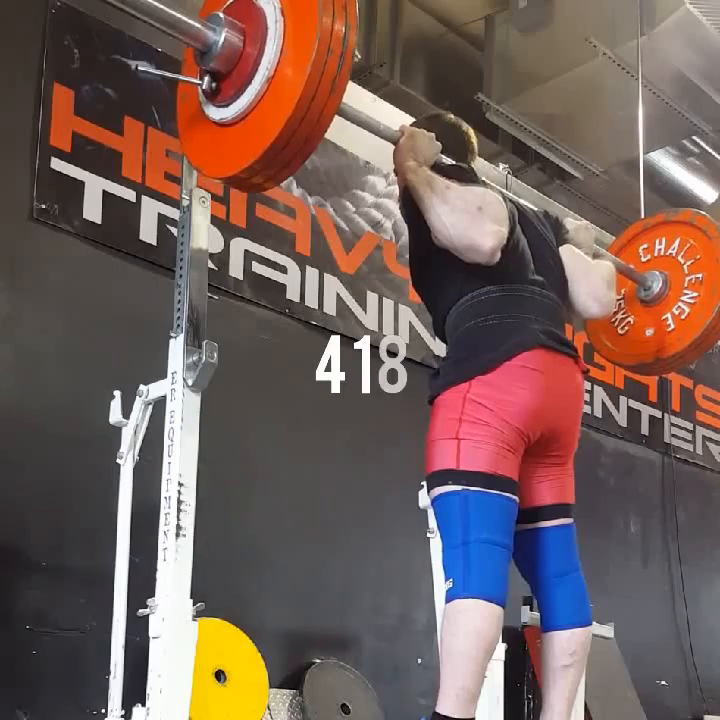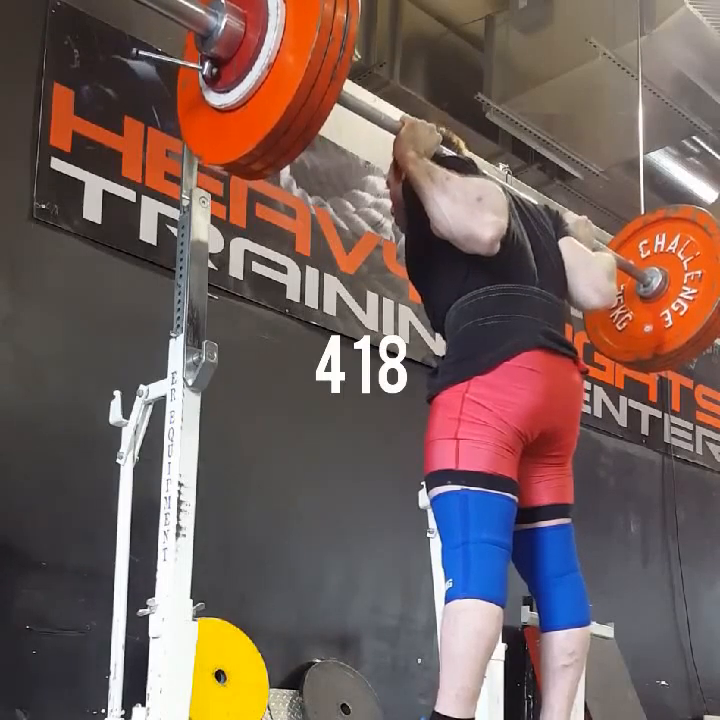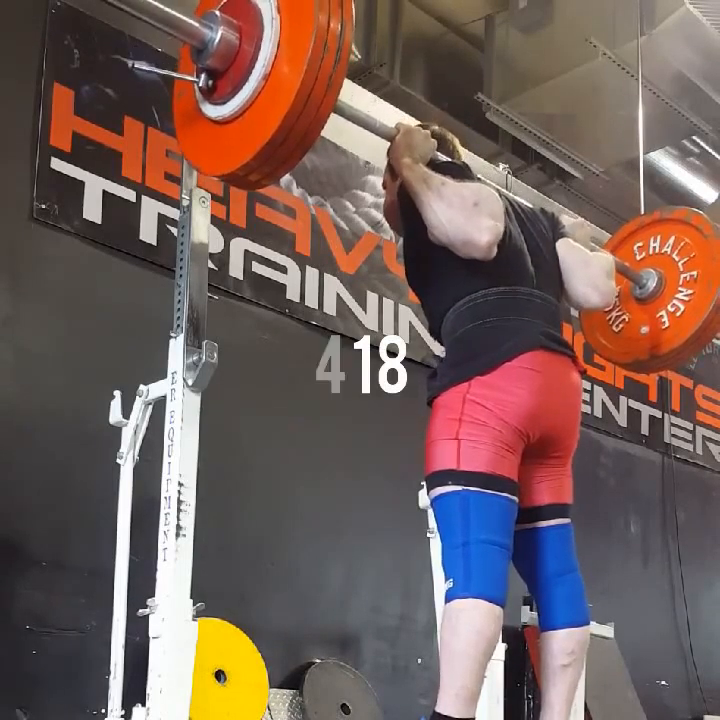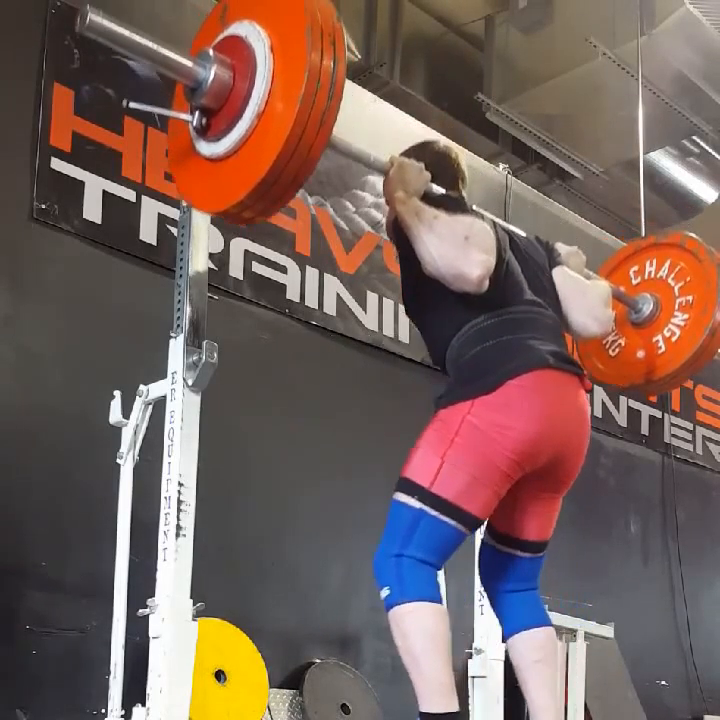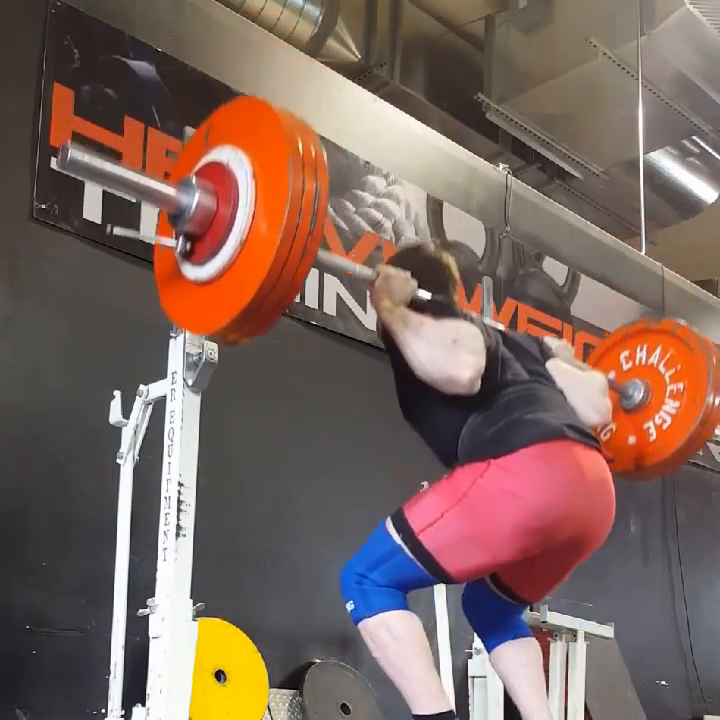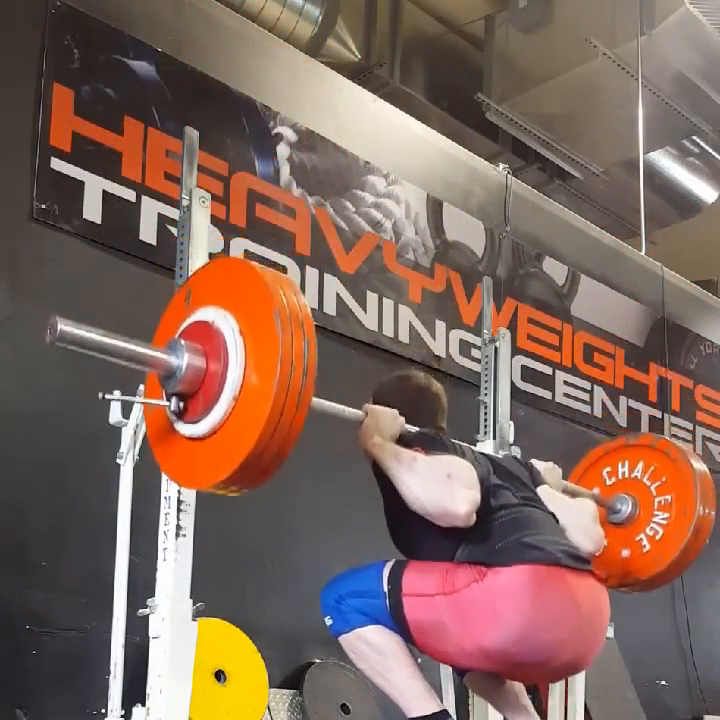
dt=0.7s
person 1, frame 1
left shoulder: (442, 185)
right shoulder: (534, 215)
left elbow: (481, 240)
right elbow: (596, 299)
left wrist: (413, 169)
right wrist: (585, 249)
left hip: (493, 375)
right hip: (558, 383)
left knee: (474, 559)
right knee: (555, 570)
person 1, frame 2
left shoulder: (444, 173)
right shoulder: (533, 210)
left elbow: (481, 229)
right elbow: (598, 290)
left wrist: (414, 158)
right wrist: (585, 243)
left hip: (493, 375)
right hip: (555, 381)
left knee: (472, 557)
right knee: (553, 568)
person 1, frame 3
left shoulder: (439, 181)
right shoulder: (528, 213)
left elbow: (478, 235)
right elbow: (598, 288)
left wrist: (411, 166)
right wrist: (576, 241)
left hip: (492, 378)
right hip: (557, 384)
left knee: (473, 558)
right knee: (551, 570)
person 1, frame 4
left shoulder: (431, 214)
right shoulder: (523, 241)
left elbow: (470, 268)
right elbow: (596, 318)
left wrist: (405, 200)
right wrist: (572, 270)
left hip: (502, 398)
right hip: (565, 409)
left knee: (404, 562)
right knee: (512, 579)
person 1, frame 5
left shoulder: (422, 322)
right shoulder: (509, 338)
left elbow: (461, 370)
right elbow: (596, 409)
left wrist: (390, 309)
right wrist: (563, 363)
left hip: (529, 475)
right hip: (593, 491)
left knee: (367, 580)
right knee: (491, 605)
person 1, frame 6
left shoulder: (412, 454)
right shoulder: (502, 463)
left elbow: (457, 504)
right elbow: (590, 538)
left wrist: (380, 443)
right wrist: (547, 488)
left hip: (527, 603)
right hip: (587, 617)
left knee: (344, 600)
right knee: (460, 632)
